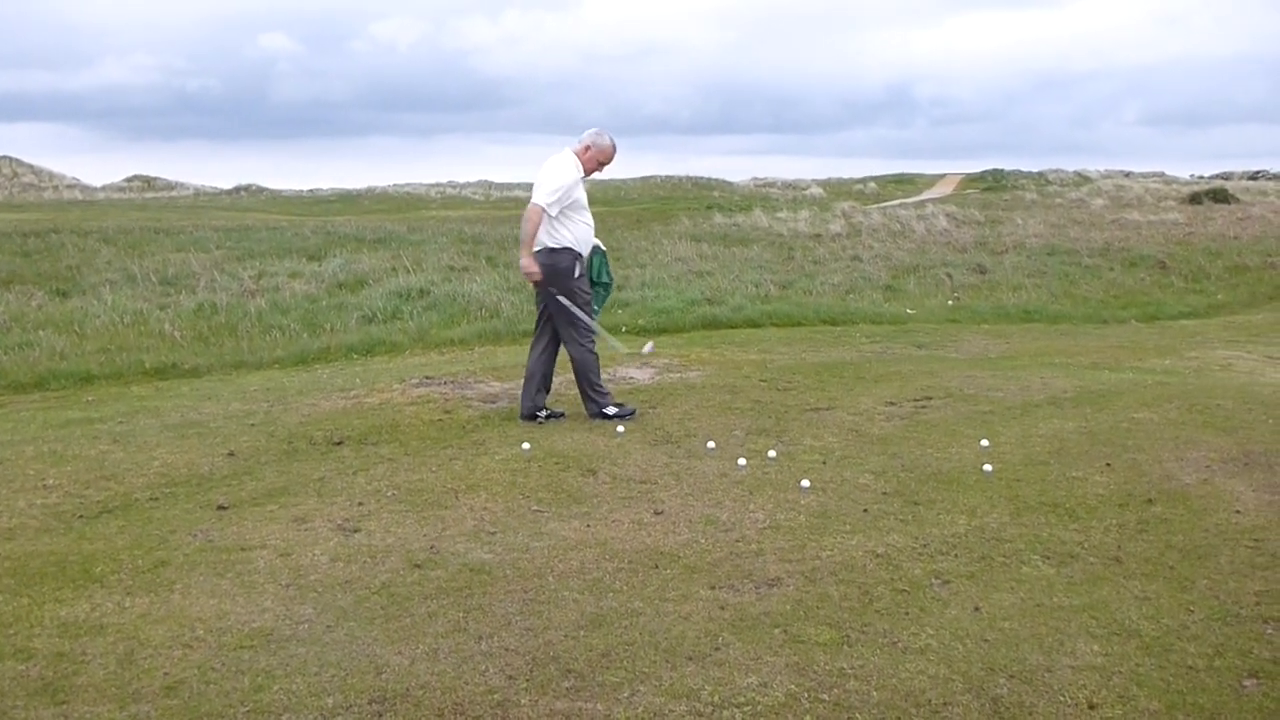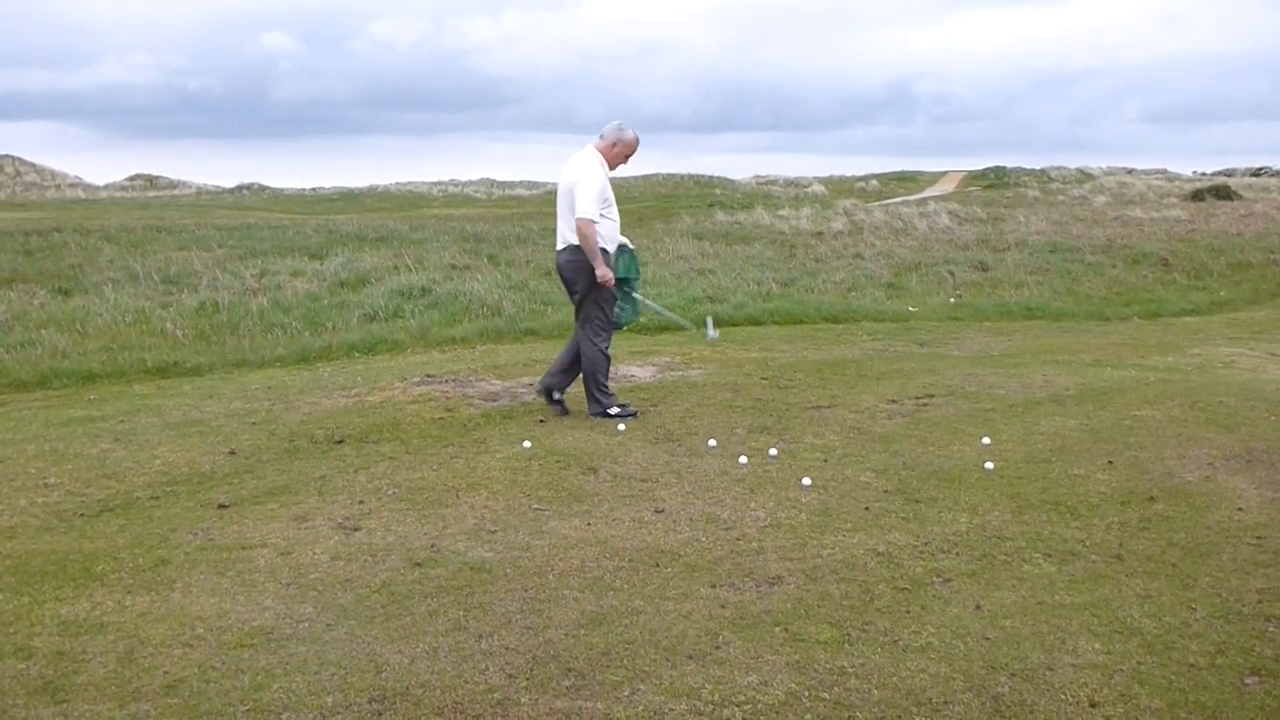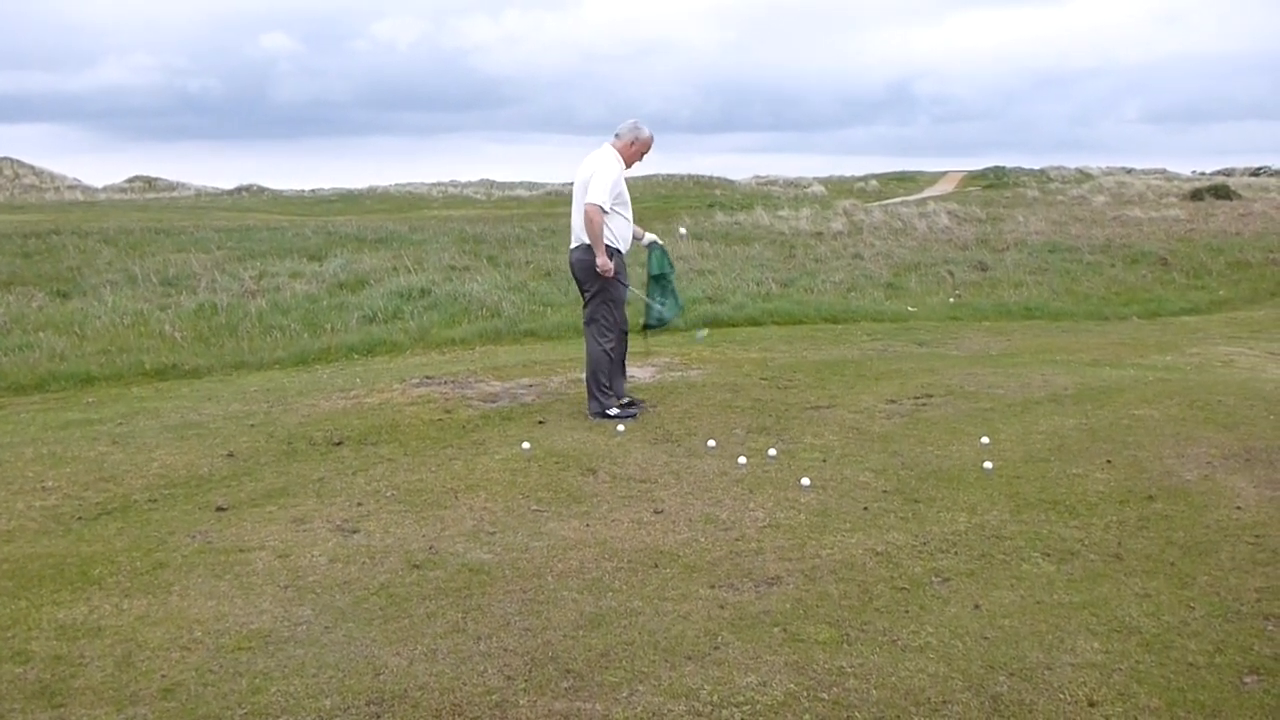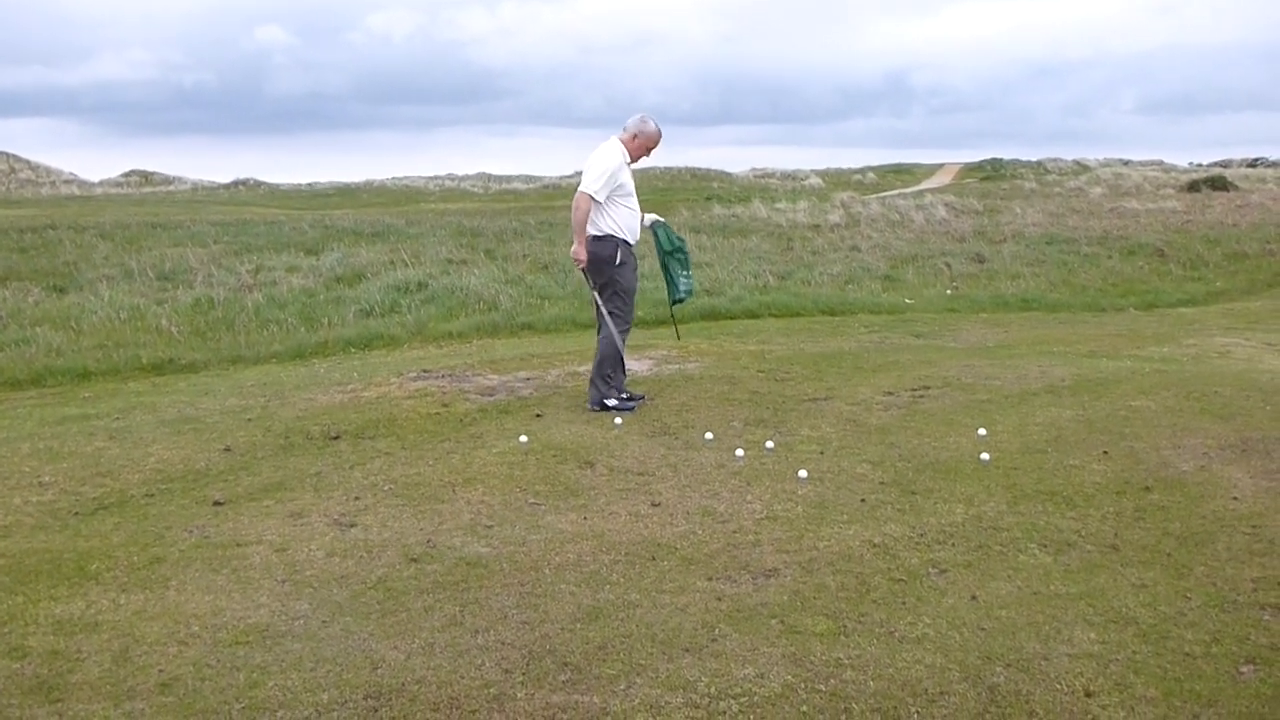
dt=0.3s
person 1, frame 1
left shoulder: (564, 168)
right shoulder: (565, 173)
right elbow: (534, 211)
left wrist: (588, 240)
right wrist: (526, 256)
left hip: (556, 263)
right hip: (563, 263)
left knee: (546, 336)
right knee: (579, 336)
left ankle: (533, 406)
right ankle: (598, 404)
person 1, frame 2
left shoulder: (583, 163)
right shoulder: (592, 172)
right elbow: (584, 225)
left wrist: (614, 237)
right wrist: (600, 265)
left hip: (574, 258)
right hip: (586, 261)
left knee: (588, 329)
right knee: (596, 333)
left ankle: (554, 383)
right ankle: (601, 403)
person 1, frame 3
left shoulder: (601, 161)
right shoulder: (608, 167)
right elbow: (591, 212)
left wrist: (641, 235)
right wrist: (601, 256)
left hip: (596, 258)
right hip: (601, 261)
left knee: (615, 328)
right knee: (603, 332)
left ankle: (613, 393)
right ankle: (602, 403)
person 1, frame 4
left shoulder: (616, 158)
right shoulder: (610, 159)
right elbow: (582, 200)
left wrist: (642, 217)
right wrist: (579, 243)
left hip: (612, 249)
right hip: (609, 249)
left knee: (615, 321)
right knee: (617, 321)
left ankle: (613, 388)
right ankle: (602, 394)
